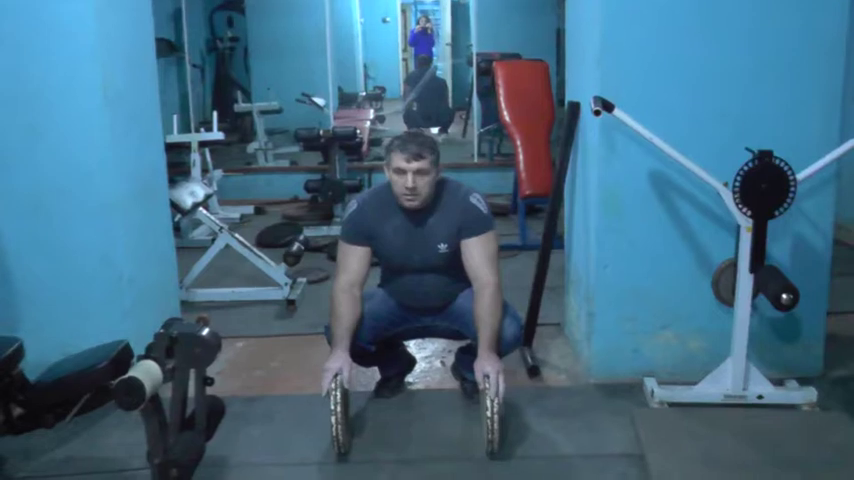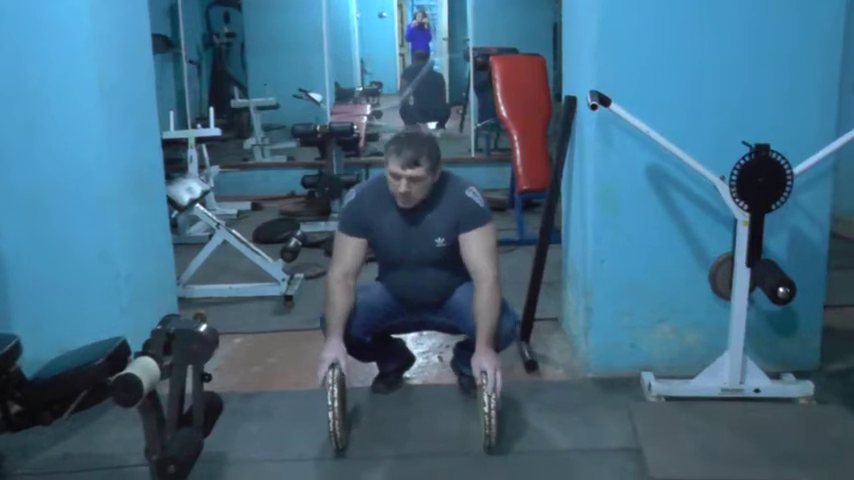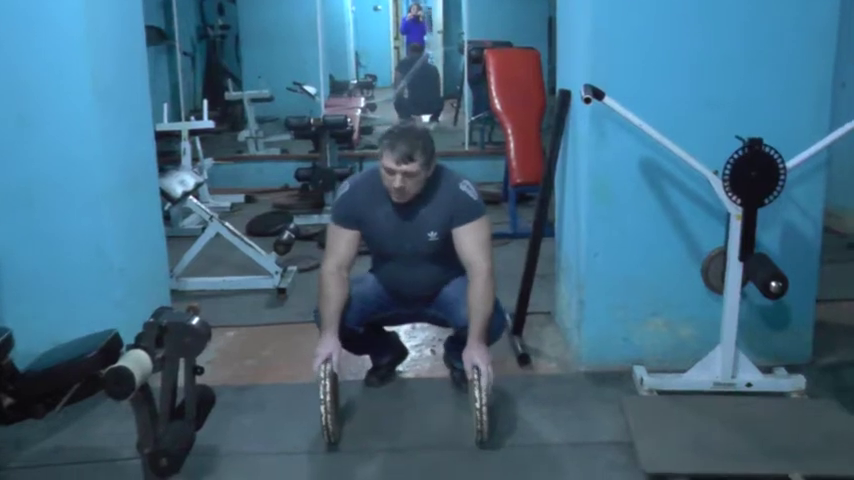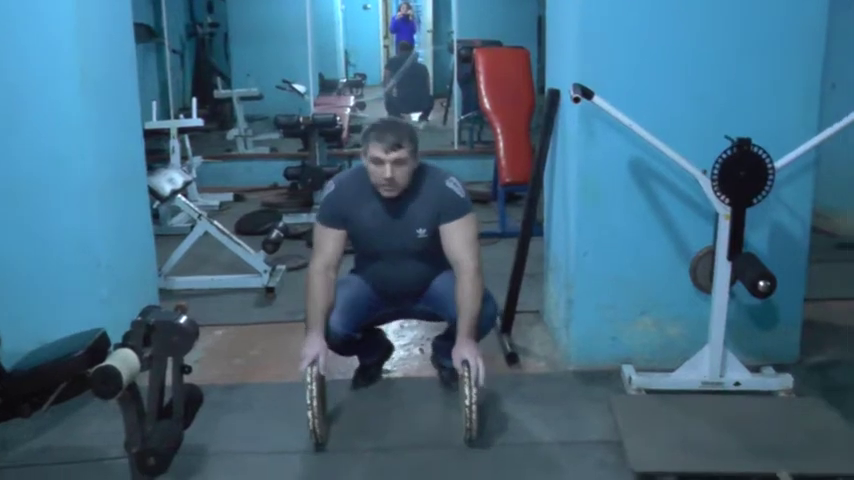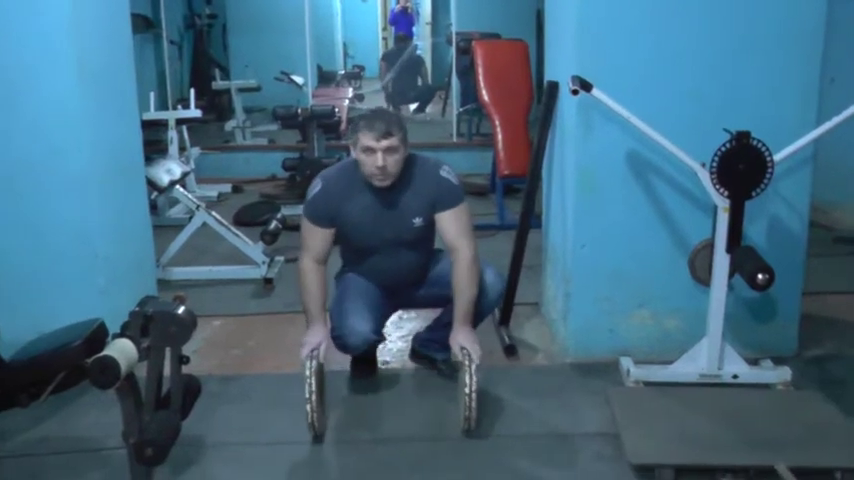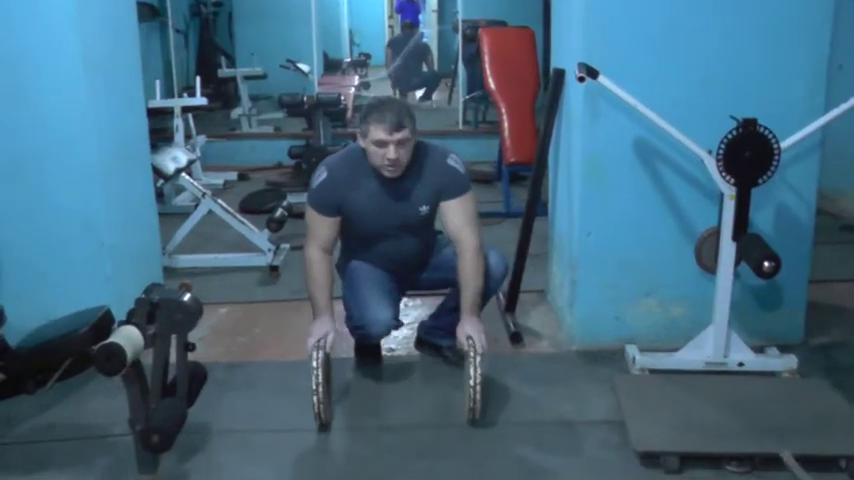
dt=0.3s
person 1, frame 1
left shoulder: (467, 204)
right shoulder: (363, 209)
left elbow: (486, 281)
right elbow: (348, 285)
left wrist: (486, 352)
right wrist: (340, 350)
left hip: (456, 300)
right hip: (396, 302)
left knee: (508, 332)
right knee: (343, 334)
left ankle: (468, 366)
right ankle: (394, 366)
person 1, frame 2
left shoulder: (465, 199)
right shoulder: (361, 200)
left elbow: (486, 274)
right elbow: (341, 274)
left wrist: (484, 347)
right wrist: (334, 338)
left hip: (454, 293)
right hip: (393, 296)
left knee: (501, 328)
right knee: (337, 324)
left ankle: (466, 363)
right ankle: (393, 361)
person 1, frame 3
left shoulder: (459, 193)
right shoulder: (355, 192)
left elbow: (480, 268)
right elbow: (335, 267)
left wrist: (476, 342)
right wrist: (329, 333)
left hip: (447, 286)
right hip: (386, 288)
left knee: (489, 323)
right knee: (331, 315)
left ankle: (458, 357)
right ankle: (386, 353)
person 1, frame 4
left shoulder: (445, 189)
right shoulder: (340, 192)
left elbow: (467, 265)
right elbow: (324, 266)
left wrist: (465, 339)
right wrist: (314, 334)
left hip: (432, 283)
right hip: (370, 285)
left knee: (482, 311)
right knee: (331, 326)
left ankle: (446, 354)
right ankle: (373, 353)
person 1, frame 5
left shoulder: (437, 178)
right shoulder: (328, 188)
left elbow: (463, 251)
right elbow: (312, 260)
left wrist: (461, 325)
right wrist: (316, 324)
left hip: (425, 273)
right hip: (364, 280)
left knee: (491, 284)
right knee: (353, 335)
left ankle: (430, 347)
right ankle: (365, 350)
person 1, frame 6
left shoulder: (443, 165)
right shoulder: (332, 176)
left elbow: (467, 242)
right elbow: (317, 250)
left wrist: (469, 315)
right wrist: (323, 315)
left hip: (425, 256)
right hip: (366, 264)
left knee: (493, 265)
right knee: (378, 322)
left ankle: (435, 335)
right ankle: (365, 334)
